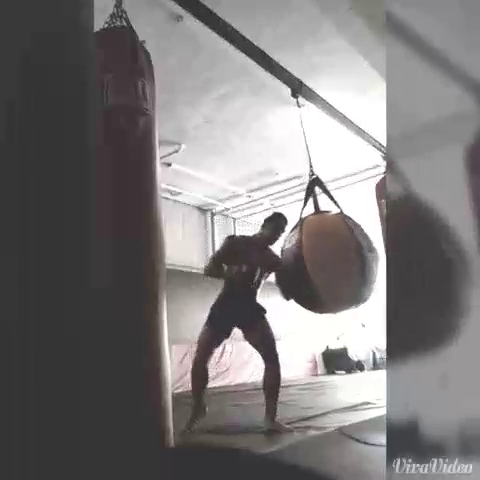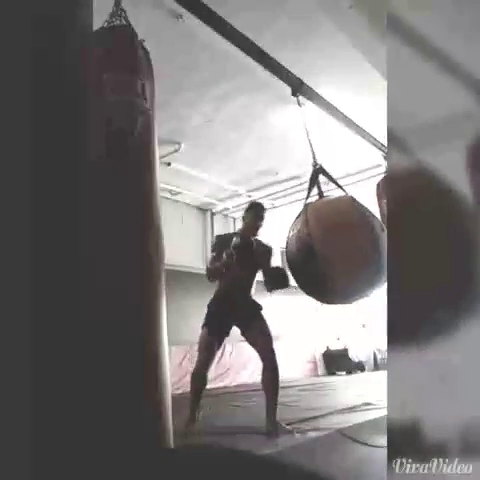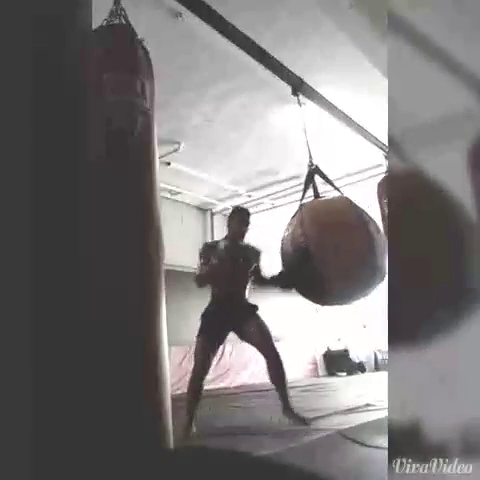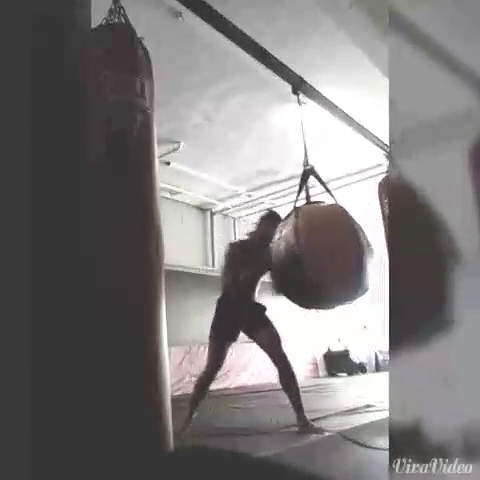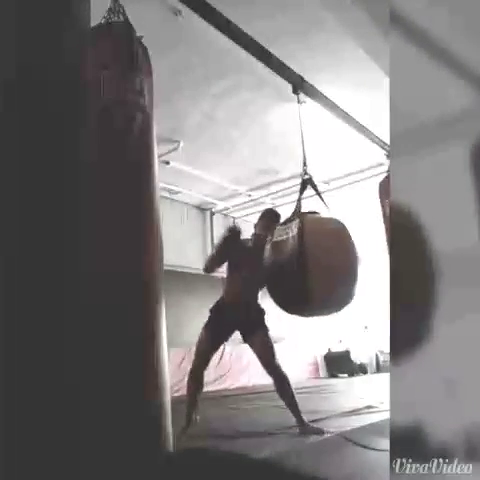
dt=0.3s
person 1, frame 1
left shoulder: (274, 260)
right shoulder: (235, 242)
right elbow: (208, 269)
right wrist: (231, 272)
left hip: (250, 308)
right hip: (225, 305)
left knee: (272, 358)
right knee: (200, 359)
left ankle: (270, 419)
right ankle: (198, 409)
person 1, frame 2
left shoulder: (264, 250)
right shoulder: (223, 241)
right elbow: (211, 275)
right wrist: (229, 257)
left hip: (246, 304)
right hip: (221, 303)
left knee: (270, 358)
right knee: (203, 363)
left ankle: (271, 419)
right ankle: (192, 416)
person 1, frame 3
left shoulder: (251, 252)
right shoulder: (210, 248)
left elbow: (260, 280)
right elbow: (199, 281)
left wrist: (278, 280)
right wrist: (218, 261)
left hip: (241, 309)
right hip: (216, 311)
left knee: (271, 352)
right knee: (199, 370)
left ankle: (287, 407)
right ankle: (189, 424)
person 1, frame 4
left shoulder: (266, 253)
right shoulder: (236, 249)
right elbow: (229, 283)
right wrist: (258, 269)
left hip: (251, 309)
right hip: (227, 308)
left knee: (281, 360)
right knee: (212, 369)
left ankle: (301, 418)
right ankle: (189, 417)
person 1, frame 5
right shoulder: (235, 245)
right elbow: (208, 267)
right wrist: (223, 246)
left hip: (250, 312)
right hip: (224, 310)
left knee: (272, 368)
right knee: (198, 365)
left ankle: (301, 421)
right ankle: (190, 418)
